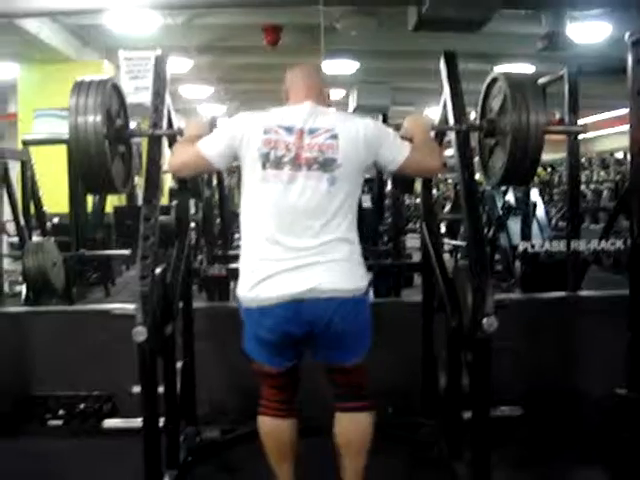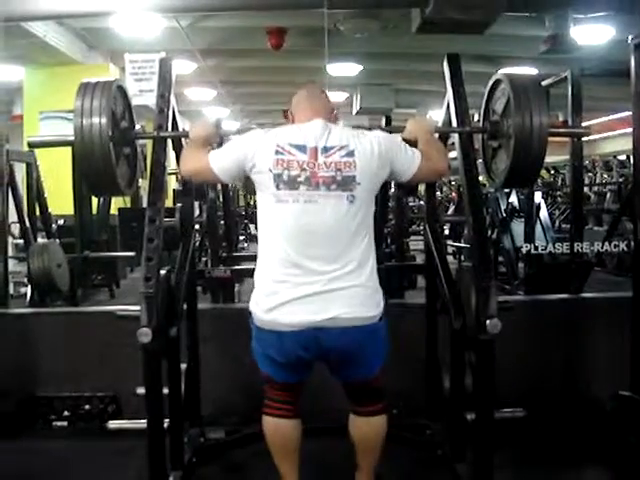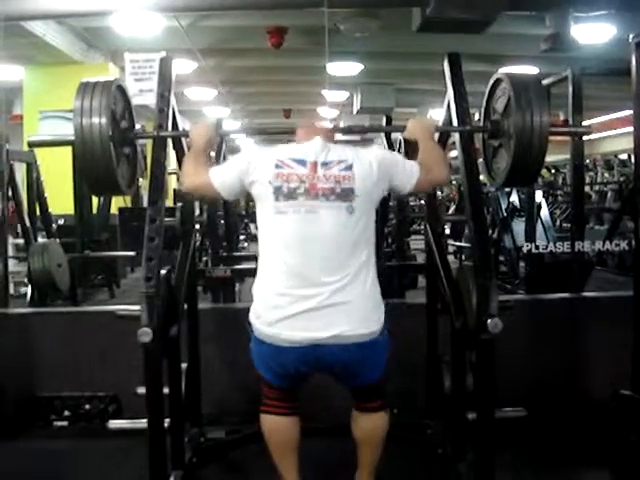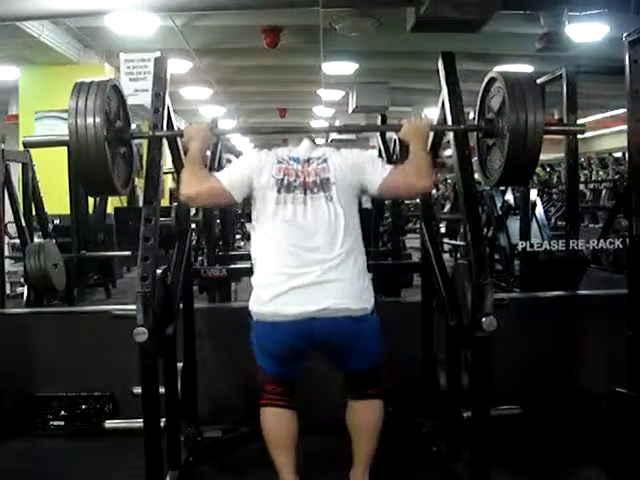
dt=0.5s
person 1, frame 1
left shoulder: (248, 126)
right shoulder: (360, 129)
left elbow: (179, 163)
right elbow: (431, 163)
left wrist: (192, 134)
right wrist: (419, 131)
left hip: (267, 294)
right hip: (339, 292)
left knee: (276, 395)
right knee: (351, 392)
person 1, frame 2
left shoulder: (259, 143)
right shoulder: (373, 144)
left elbow: (190, 167)
right elbow: (438, 166)
left wrist: (199, 136)
right wrist: (424, 133)
left hip: (279, 316)
right hip: (356, 316)
left knee: (280, 398)
right knee: (366, 399)
person 1, frame 3
left shoulder: (260, 160)
right shoulder: (371, 160)
left elbow: (191, 181)
right elbow: (438, 175)
left wrist: (200, 143)
right wrist: (423, 136)
left hip: (279, 328)
right hip: (355, 329)
left knee: (277, 398)
right knee: (370, 398)
person 1, frame 4
left shoulder: (259, 161)
right shoulder: (350, 159)
left elbow: (193, 192)
right elbow: (419, 182)
left wrist: (196, 146)
right wrist: (417, 139)
left hip: (276, 311)
right hip: (346, 308)
left knee: (276, 391)
right knee: (365, 386)
